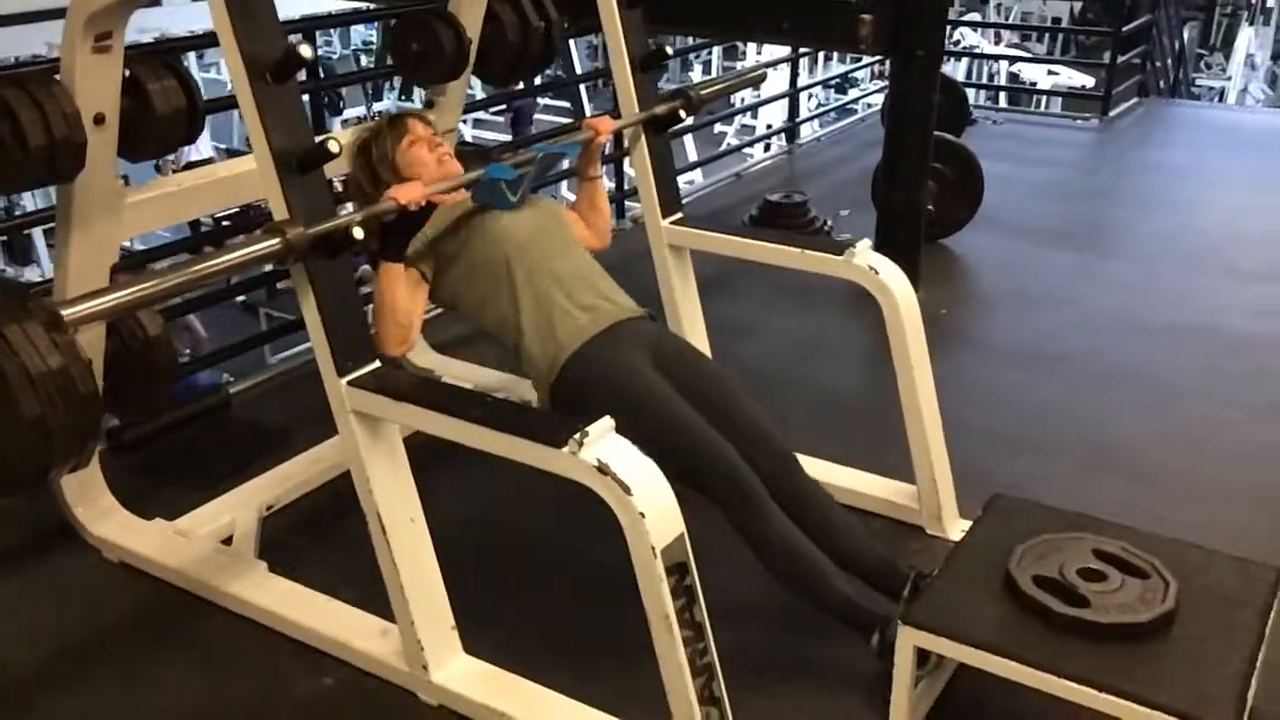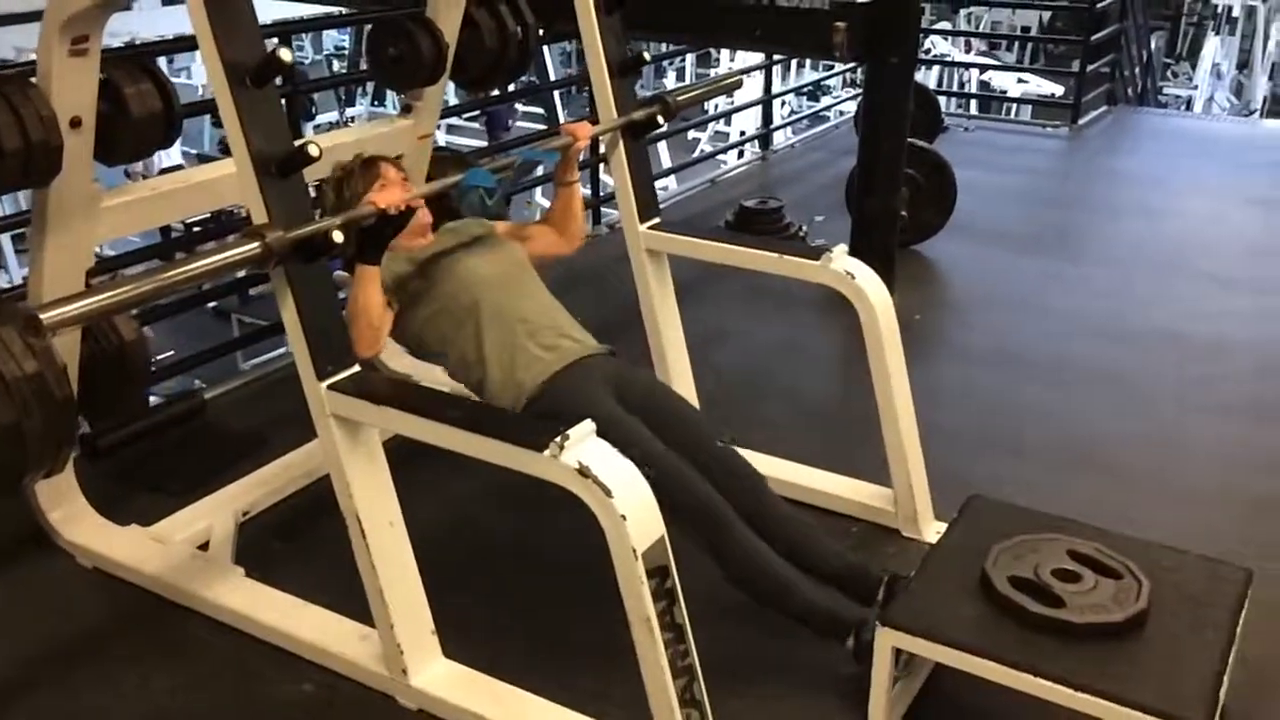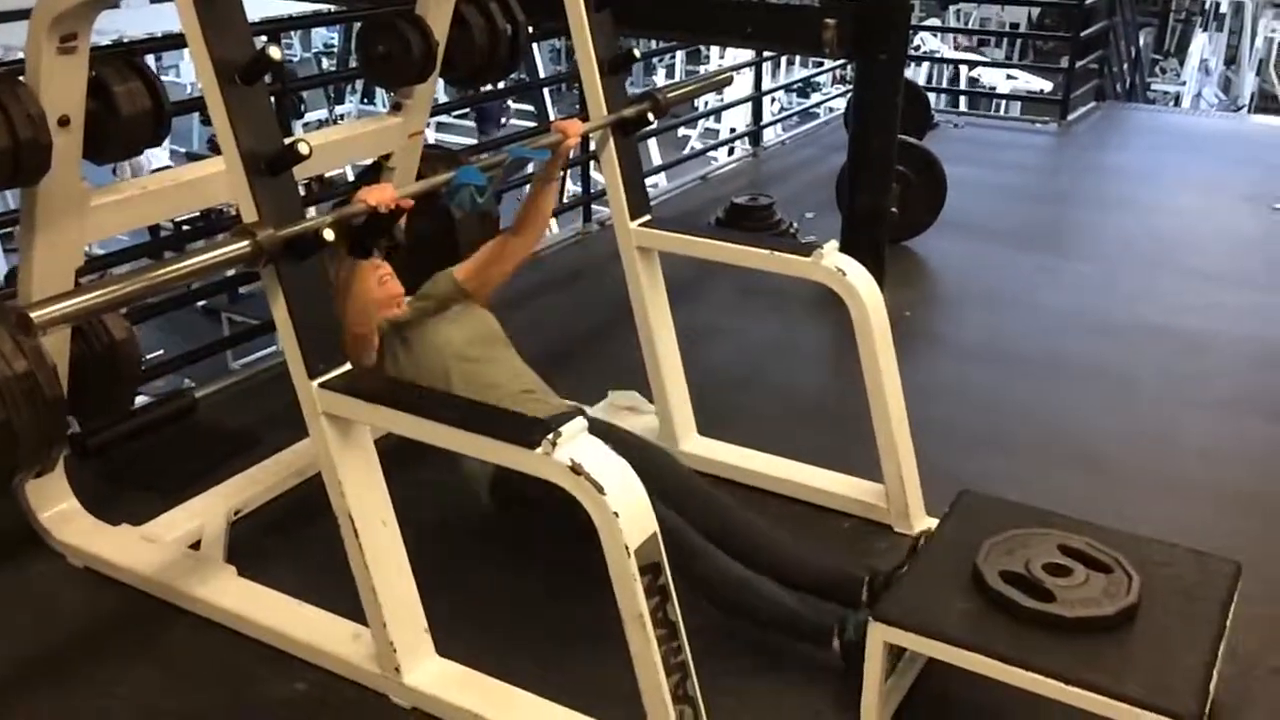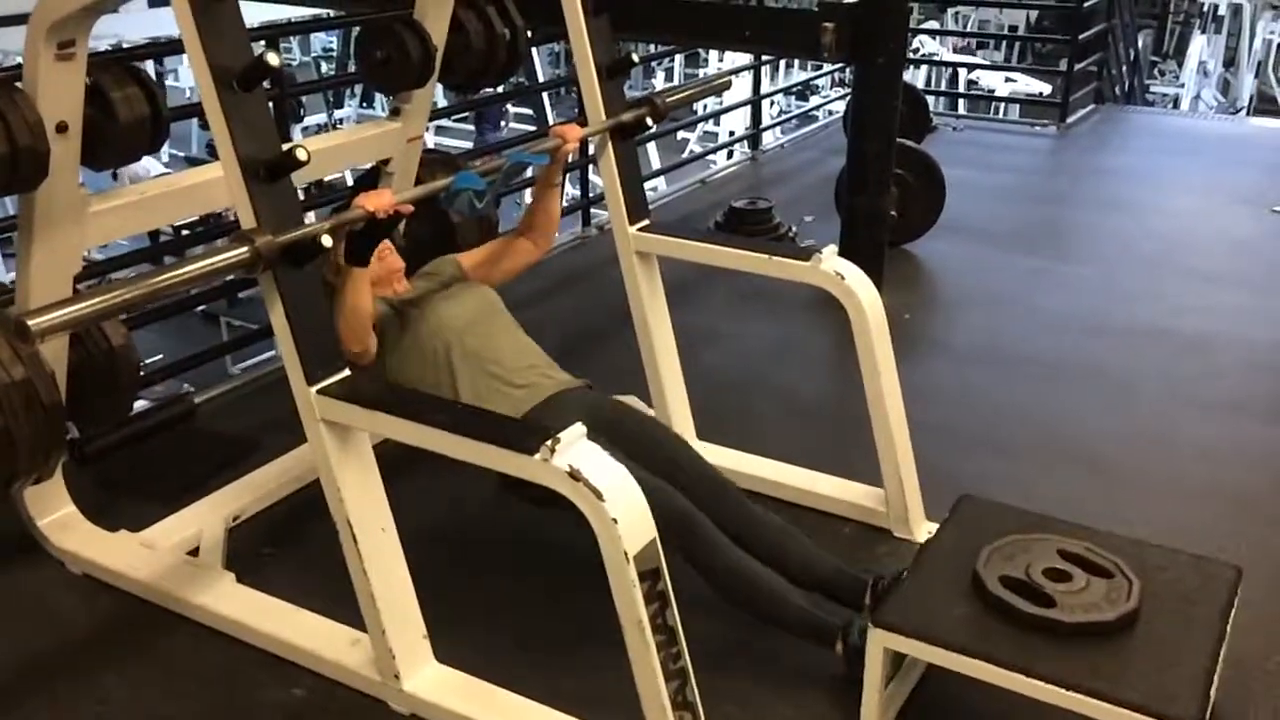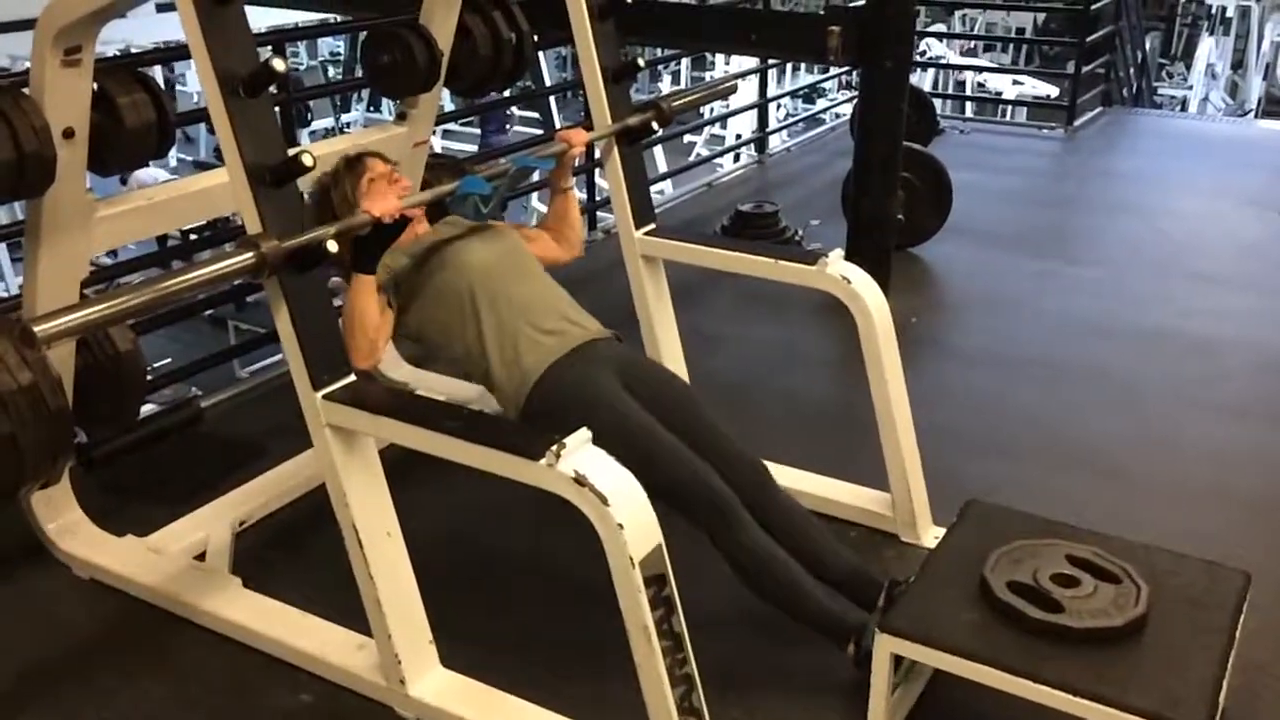
dt=0.3s
person 1, frame 1
right shoulder: (422, 239)
left elbow: (596, 234)
right elbow: (395, 344)
left wrist: (590, 158)
right wrist: (393, 232)
left hip: (644, 335)
right hip: (585, 367)
left knee: (776, 465)
right knee: (737, 486)
left ankle: (903, 585)
right ankle: (882, 624)
person 1, frame 2
left shoulder: (464, 232)
right shoulder: (391, 273)
left elbow: (566, 237)
right elbow: (366, 347)
left wrist: (568, 165)
right wrist: (370, 243)
left hip: (601, 365)
right hip: (548, 398)
left knee: (739, 482)
right knee: (704, 508)
left ankle: (878, 590)
right ankle: (856, 630)
person 1, frame 3
left shoulder: (439, 299)
right shoulder: (380, 351)
left elbow: (520, 239)
right elbow: (357, 329)
left wrist: (552, 164)
right wrist: (359, 230)
left hip: (569, 422)
left knee: (712, 510)
right knee: (672, 540)
left ankle: (865, 589)
right ankle: (840, 633)
person 1, frame 4
left shoulder: (438, 279)
right shoulder: (378, 323)
left elbow: (530, 240)
right elbow: (354, 343)
left wrist: (552, 167)
right wrist: (357, 242)
left hip: (576, 399)
left knee: (720, 498)
right knee: (681, 524)
left ankle: (866, 592)
right ankle: (844, 634)
person 1, frame 5
left shoulder: (469, 224)
right shoulder: (391, 271)
left elbow: (568, 244)
right elbow: (364, 358)
left wrist: (562, 170)
right wrist: (363, 252)
left hip: (611, 355)
right hip: (555, 386)
left knee: (748, 480)
right knee: (713, 503)
left ankle: (878, 594)
right ankle: (859, 635)
